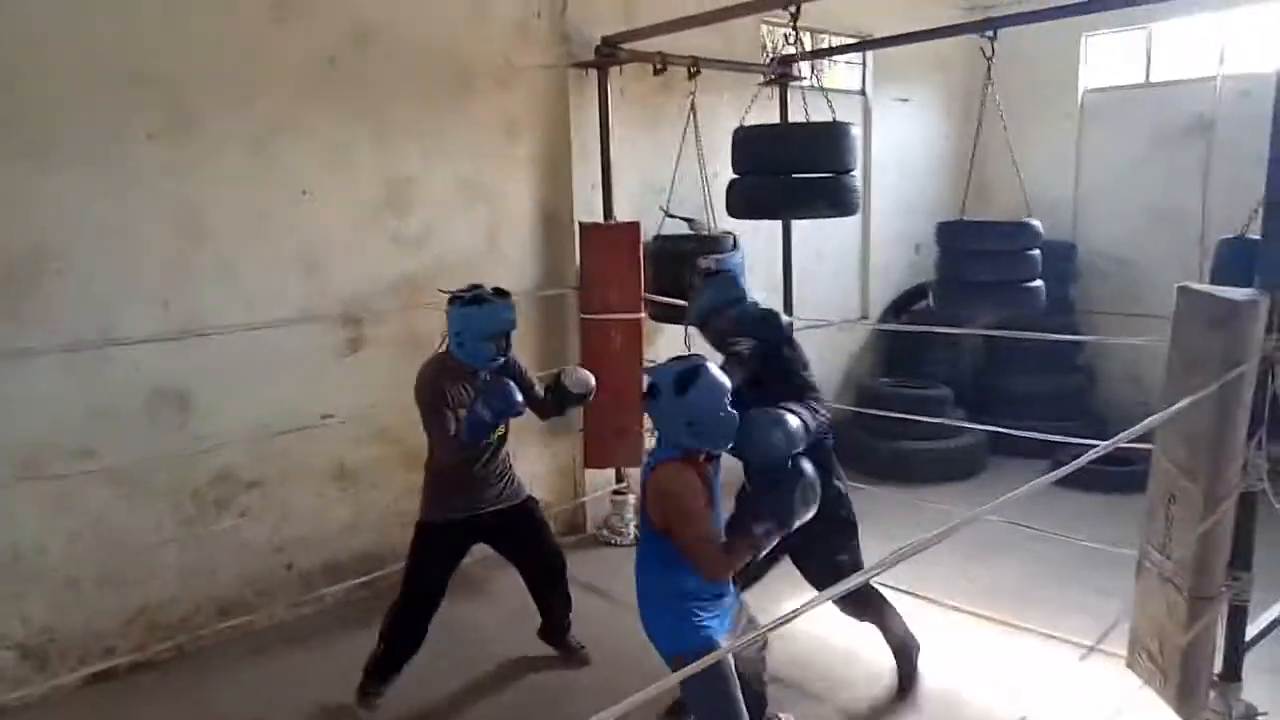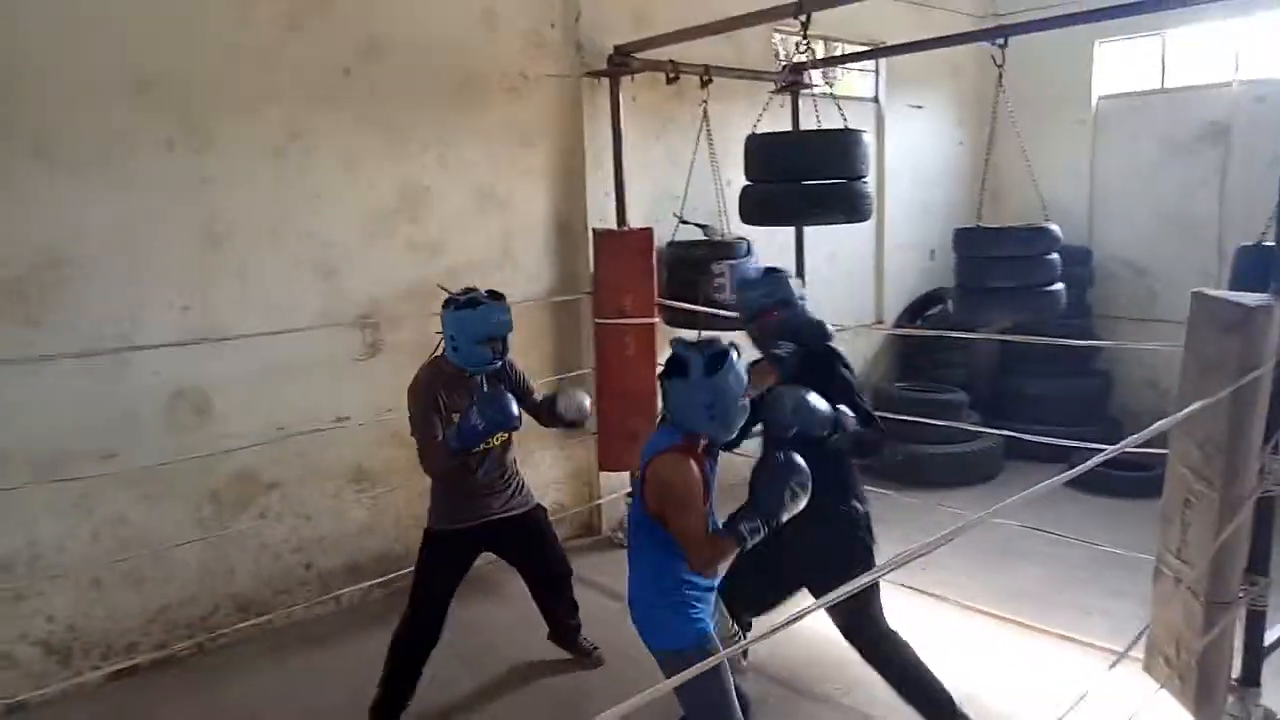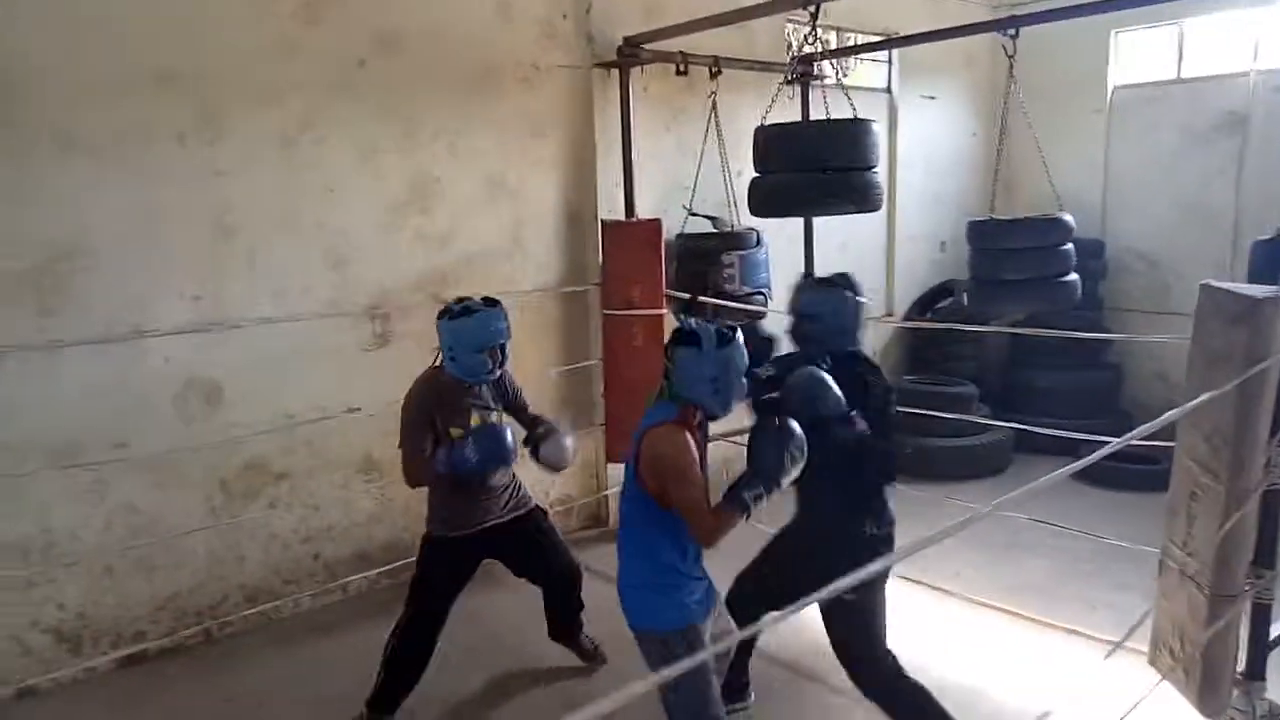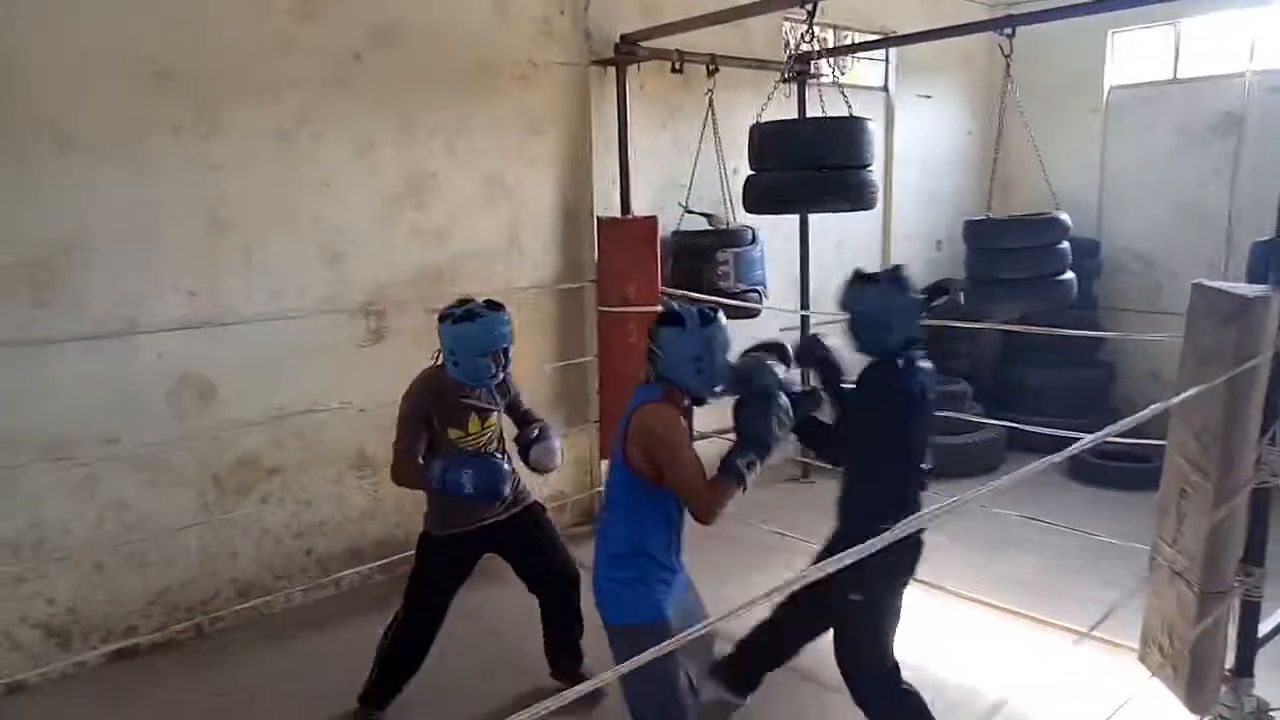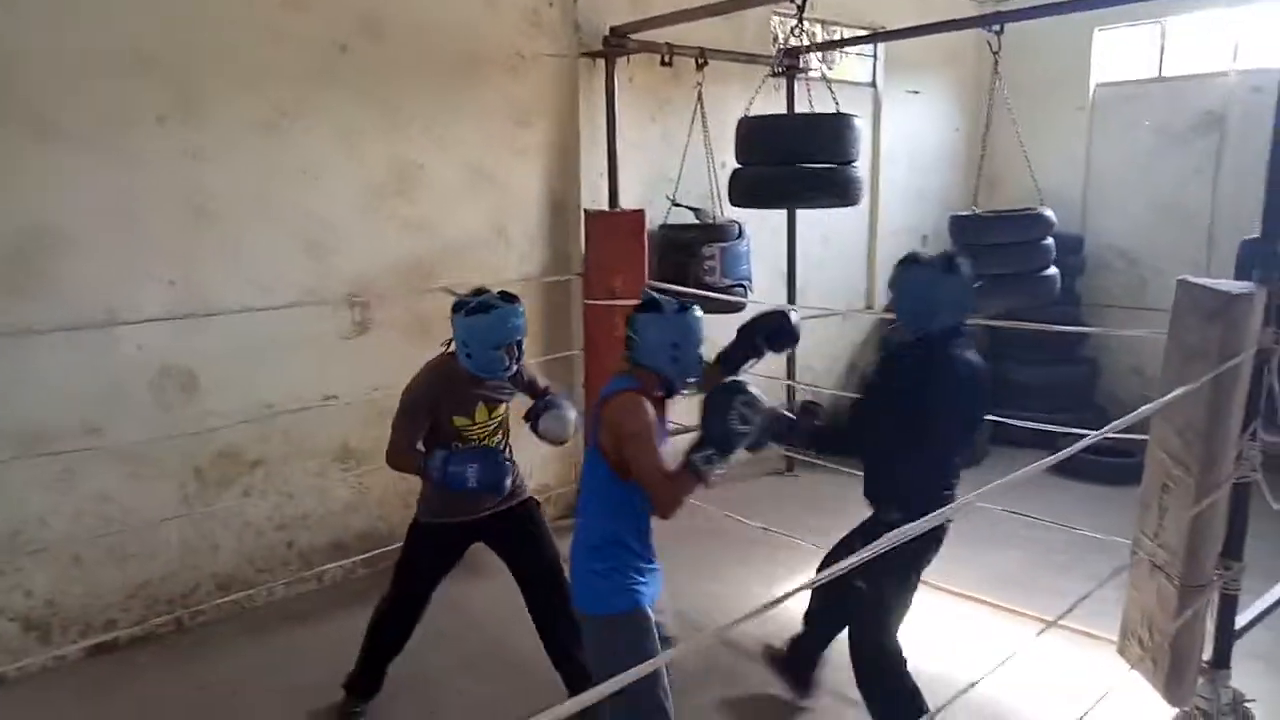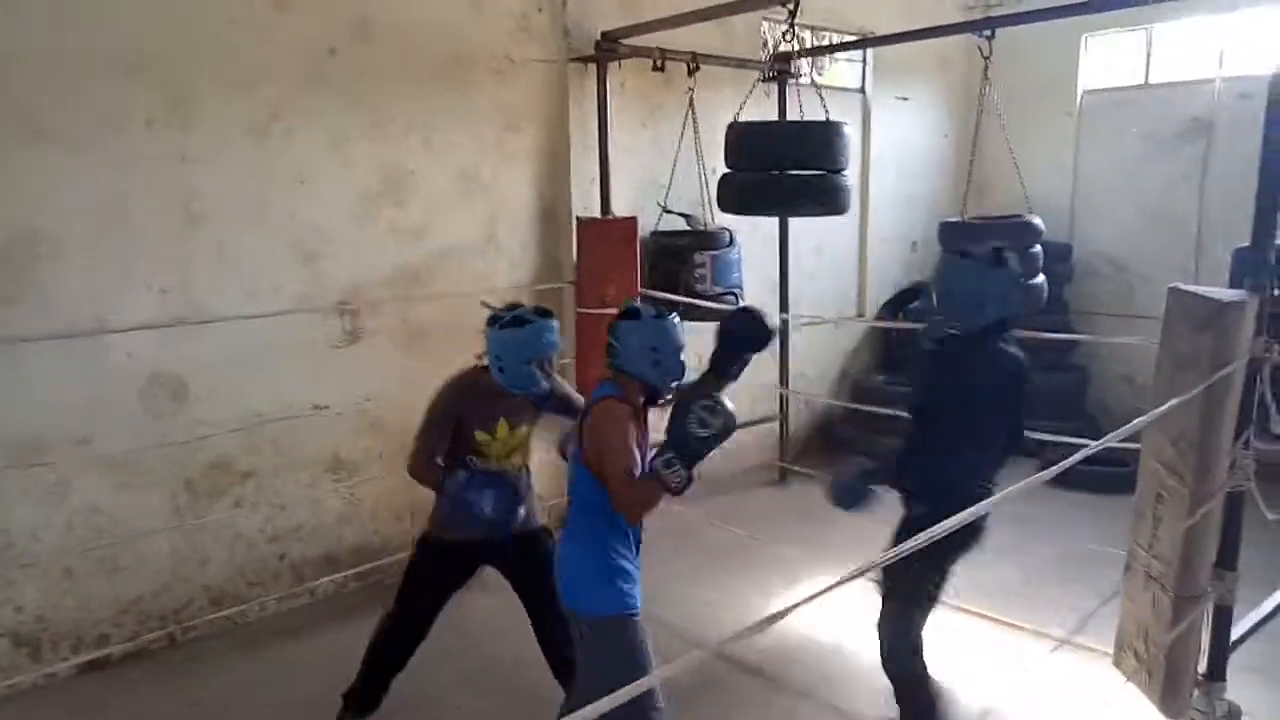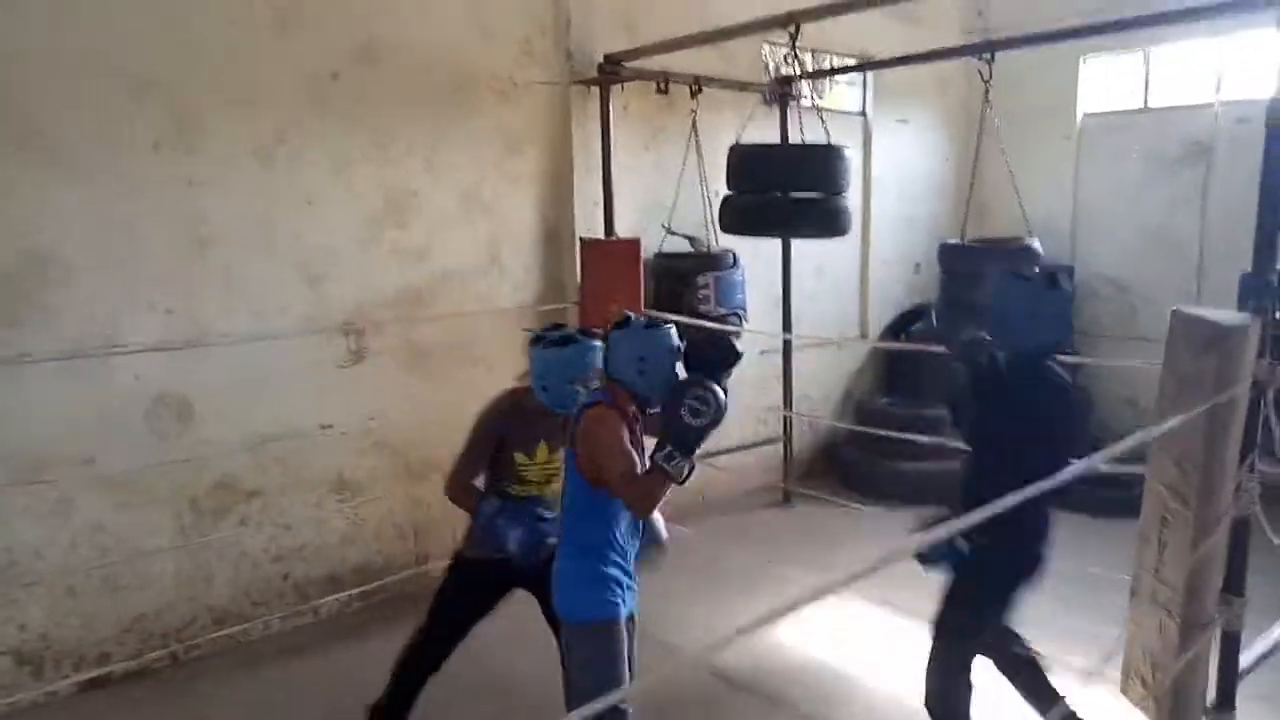
dt=0.1s
person 1, frame 1
left shoulder: (776, 350)
right shoulder: (738, 366)
left elbow: (813, 411)
left wrist: (793, 425)
left hip: (816, 498)
left knee: (853, 596)
left ankle: (902, 642)
person 1, frame 2
left shoulder: (819, 363)
right shoulder: (768, 367)
left elbow: (867, 441)
right elbow: (731, 435)
left hip: (835, 520)
right hip: (786, 521)
left knee: (870, 636)
right knee: (730, 606)
person 1, frame 3
left shoulder: (860, 377)
right shoulder: (803, 367)
left elbow: (880, 464)
left wrist: (842, 424)
left hip: (857, 534)
right hip: (816, 524)
left knee: (864, 655)
right knee: (744, 601)
person 1, frame 4
left shoulder: (889, 377)
right shoulder: (909, 368)
left elbow: (846, 449)
right elbow: (860, 421)
left wrist: (793, 415)
right wrist: (828, 372)
left hip: (881, 537)
right hip: (886, 526)
left knee: (865, 662)
right knee: (804, 609)
right ankle: (730, 680)
person 1, frame 5
left shoulder: (911, 359)
right shoulder: (969, 363)
left elbow: (859, 437)
left wrist: (801, 431)
left hip: (900, 516)
right hip: (922, 510)
left knee: (871, 641)
right knee: (837, 581)
right ankle: (799, 663)
person 1, frame 6
left shoulder: (957, 354)
right shoulder: (1008, 359)
left elbow: (926, 437)
left hip: (936, 507)
right hip: (965, 503)
left knee: (899, 625)
right knee: (908, 598)
person 1, frame 7
left shoulder: (1020, 384)
right shoulder: (1051, 385)
left hip: (1000, 541)
right hip: (1024, 536)
left knee: (949, 662)
right knee: (990, 634)
person 2, frame 1
left shoulder: (503, 364)
right shoulder: (434, 379)
left elbow: (543, 406)
right elbow: (446, 456)
left wrist: (567, 390)
right wrist: (479, 420)
left hip: (504, 495)
right hip: (448, 508)
left knee: (550, 565)
right knee: (419, 597)
left ankle: (558, 631)
right ankle: (379, 672)
person 2, frame 2
left shoulder: (502, 368)
right shoulder: (429, 384)
left elbow: (539, 410)
right elbow: (432, 462)
left wrist: (562, 411)
right wrist: (471, 431)
left hip: (512, 504)
right hip: (454, 519)
left knee: (554, 572)
right knee: (424, 613)
left ankle: (567, 633)
person 2, frame 3
left shoulder: (497, 377)
right shoulder: (425, 396)
left elbow: (529, 419)
right elbow: (415, 474)
left wrist: (549, 437)
right wrist: (462, 458)
left hip: (511, 507)
right hip: (453, 525)
left knee: (564, 573)
right knee: (422, 617)
left ankle: (569, 632)
person 2, frame 4
left shoulder: (500, 378)
right shoulder: (425, 394)
left elbow: (522, 412)
right elbow: (401, 471)
left wrist: (539, 434)
right wrist: (452, 476)
left hip: (512, 505)
right hip: (452, 522)
left knee: (562, 582)
right knee: (420, 614)
left ankle: (569, 666)
person 2, frame 5
left shoulder: (508, 365)
right shoulder: (431, 382)
left elbow: (541, 392)
right elbow: (398, 455)
left wrist: (554, 407)
right wrist: (452, 467)
left hip: (507, 498)
right hip: (444, 511)
left knee: (550, 584)
right knee: (403, 601)
left ankle: (583, 681)
person 2, frame 6
left shoulder: (544, 386)
right shoulder: (464, 392)
left elbow: (583, 412)
right elbow: (419, 465)
right wrist: (468, 491)
left hip: (519, 524)
right hip: (457, 528)
left knee: (557, 614)
right knee: (408, 618)
person 2, frame 7
left shoulder: (585, 409)
right shoulder: (506, 413)
right elbow: (458, 486)
right wrist: (497, 519)
left hip: (551, 544)
right hip: (489, 549)
right knee: (438, 635)
person 3, frame 1
left shoulder: (694, 446)
right shoulder: (673, 477)
right elbow: (717, 566)
right wrist: (766, 520)
left hip: (713, 602)
right hip: (686, 615)
left knee: (749, 651)
person 3, frame 2
left shoulder: (690, 432)
right shoulder: (673, 466)
right elbow: (704, 558)
right wrist: (760, 517)
left hip: (694, 599)
right hip: (673, 613)
person 3, frame 3
left shoulder: (684, 412)
right shoulder: (669, 438)
right elbow: (708, 531)
right wrist: (761, 479)
left hip: (686, 583)
right hip: (657, 595)
person 3, frame 4
left shoulder: (665, 398)
right shoulder: (659, 417)
left elbow: (716, 384)
right elbow: (705, 509)
left wrist: (752, 373)
right wrist: (751, 450)
left hip: (657, 573)
right hip: (634, 586)
left knee: (696, 652)
person 3, frame 5
left shoulder: (643, 389)
right shoulder: (630, 406)
left elbow: (703, 379)
right elbow: (665, 502)
left wrist: (746, 348)
right wrist: (715, 444)
left hip: (629, 566)
right hip: (611, 578)
person 3, frame 6
left shoulder: (632, 401)
right shoulder: (609, 412)
left elbow: (691, 399)
right elbow: (632, 507)
left wrist: (729, 360)
right wrist: (685, 452)
left hip: (611, 573)
right hip: (599, 579)
left knee: (601, 685)
person 3, frame 7
left shoulder: (629, 411)
right shoulder: (601, 419)
left elbow: (667, 468)
right elbow: (640, 502)
left wrist: (705, 382)
right wrist: (680, 443)
left hip: (614, 582)
right hip: (592, 589)
